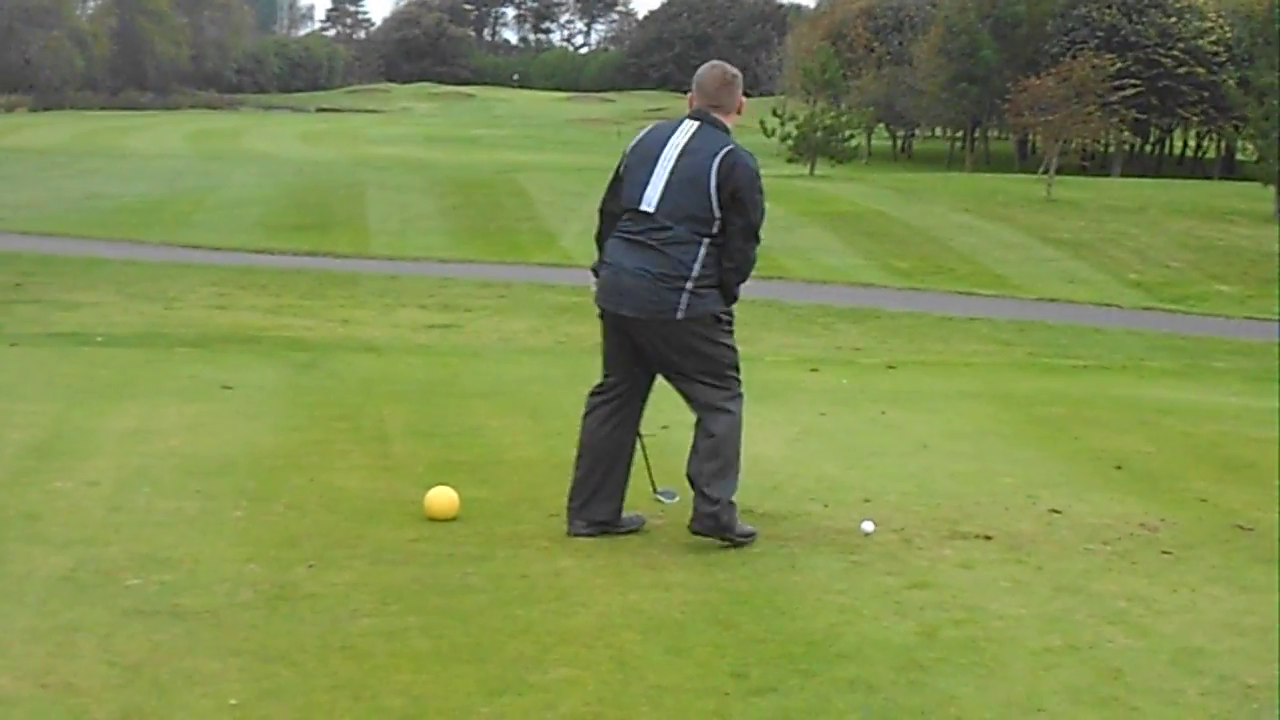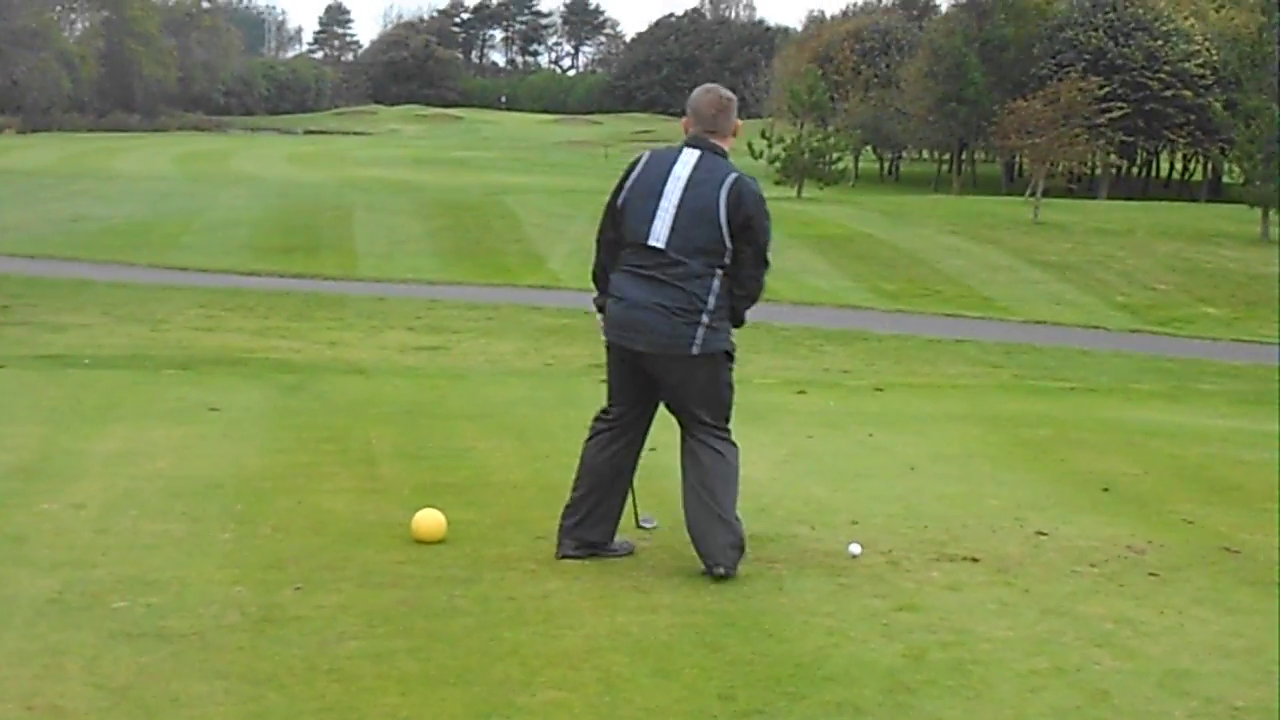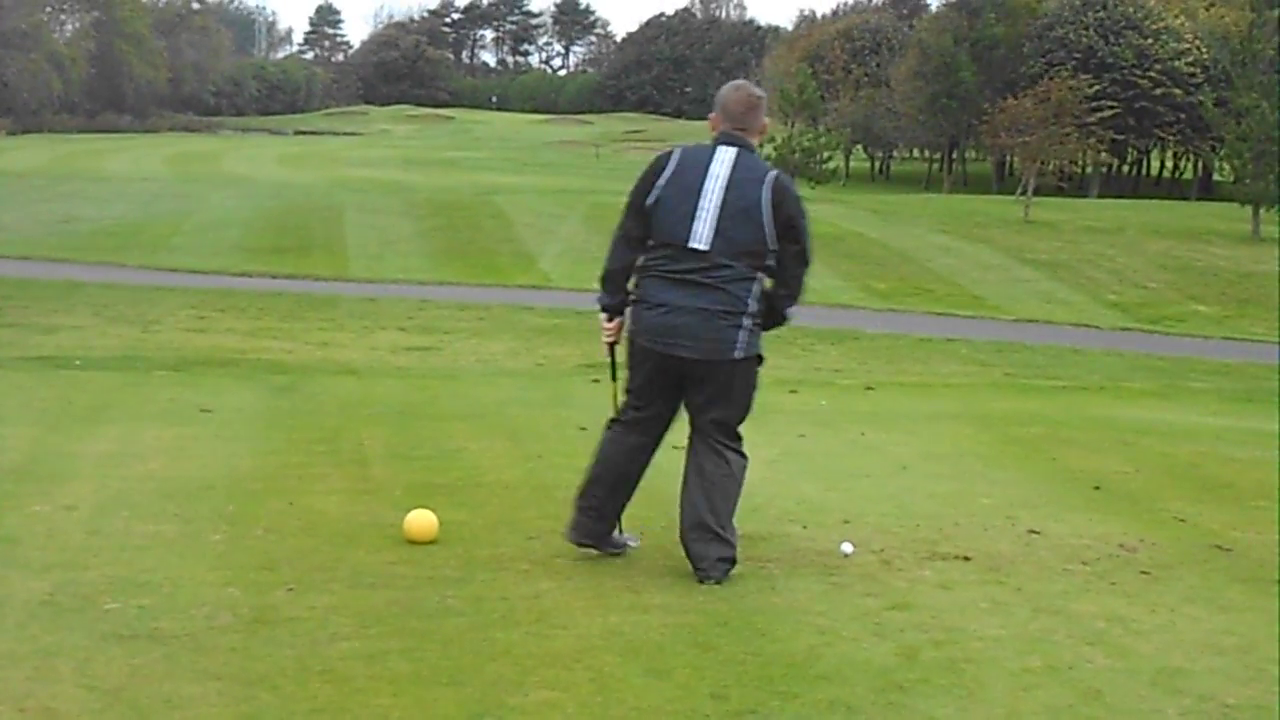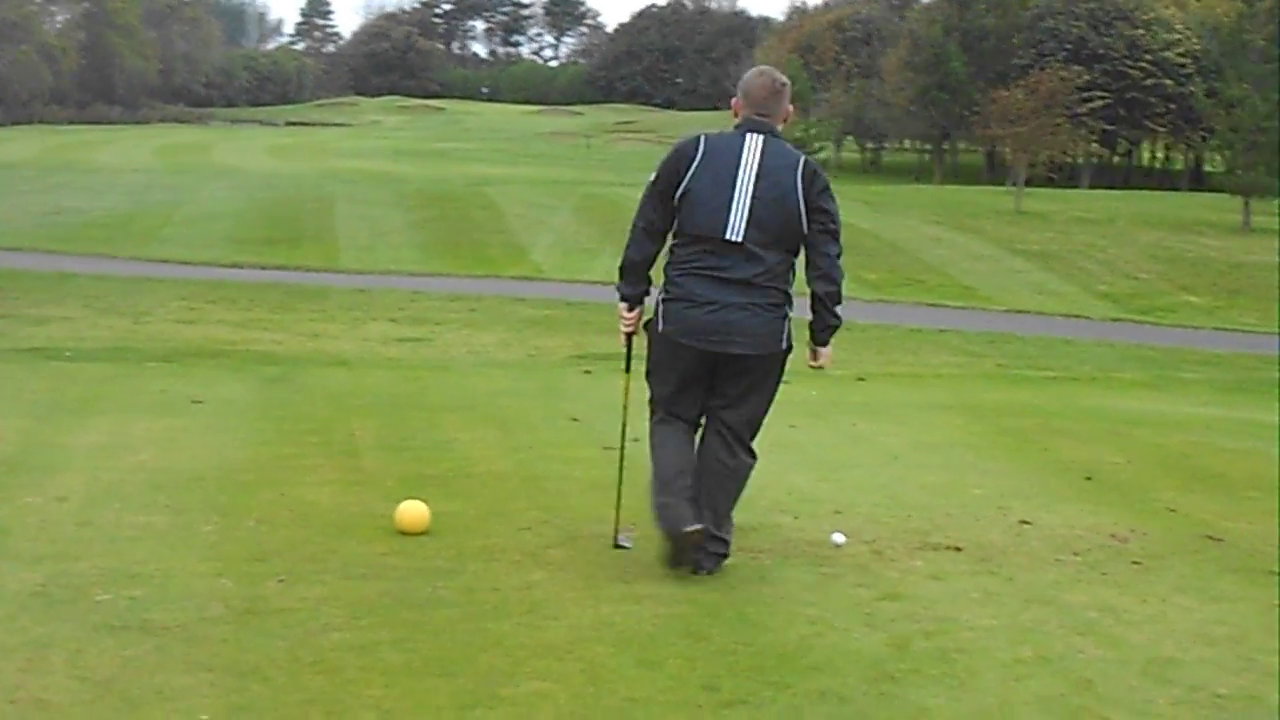
dt=0.2s
person 1, frame 1
left shoulder: (648, 138)
right shoulder: (735, 163)
left elbow: (609, 213)
right elbow: (741, 248)
right wrist: (720, 297)
left hip: (618, 287)
right hip: (679, 300)
left knee: (616, 395)
right knee: (718, 398)
left ankle: (591, 511)
right ankle: (713, 508)
person 1, frame 2
left shoulder: (643, 167)
right shoulder: (740, 189)
left elbow: (608, 244)
right elbow: (750, 273)
left wrist: (609, 303)
right wrist: (725, 319)
left hip: (627, 320)
right hip: (690, 332)
left knee: (618, 422)
right knee: (708, 435)
left ankle: (582, 533)
right ankle: (719, 550)
person 1, frame 3
left shoulder: (668, 165)
right shoulder: (776, 189)
left elbow: (627, 242)
right elbow: (791, 274)
left wrist: (612, 305)
right wrist: (761, 318)
left hip: (654, 323)
right hip: (726, 337)
left knee: (636, 421)
right knee: (717, 442)
left ankle: (589, 523)
right ankle: (709, 556)
person 1, frame 4
left shoulder: (691, 152)
right shoulder: (806, 175)
left elbow: (648, 227)
right elbow: (826, 260)
left wrist: (632, 294)
right wrist: (824, 331)
left hip: (684, 319)
right hip: (760, 330)
left knee: (672, 418)
right knee: (731, 440)
left ankle: (680, 520)
right ankle: (704, 545)
